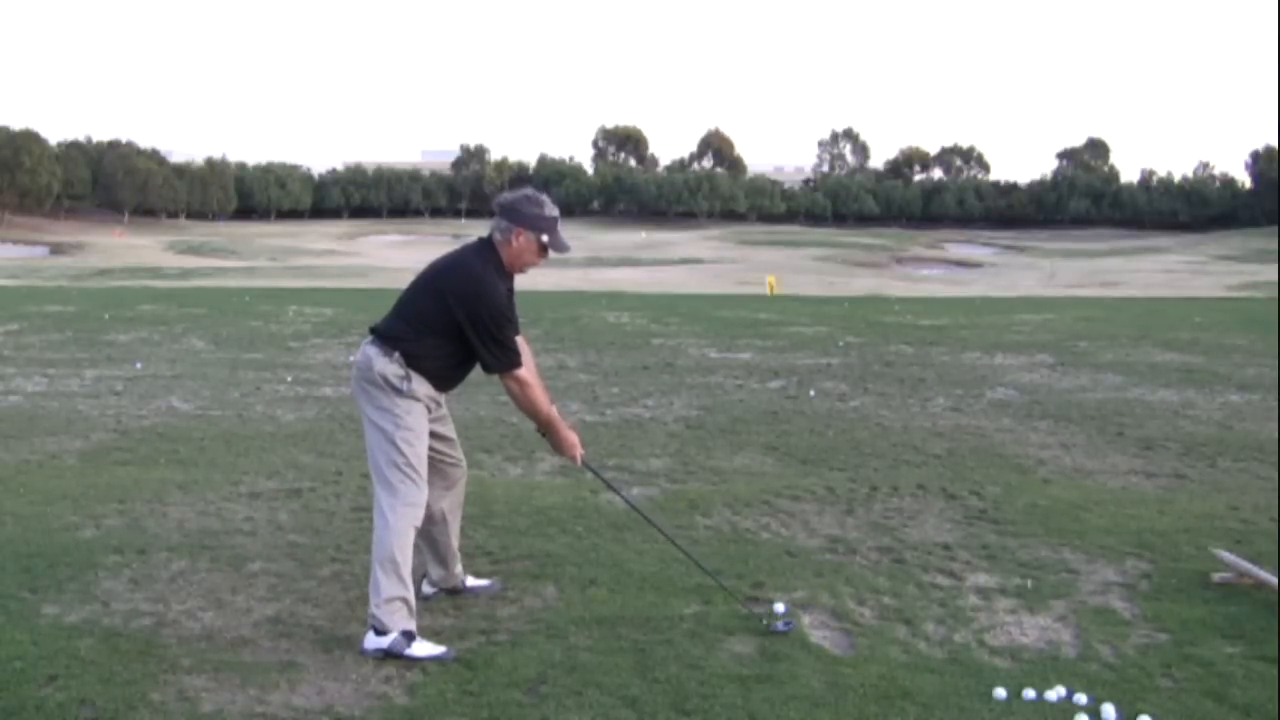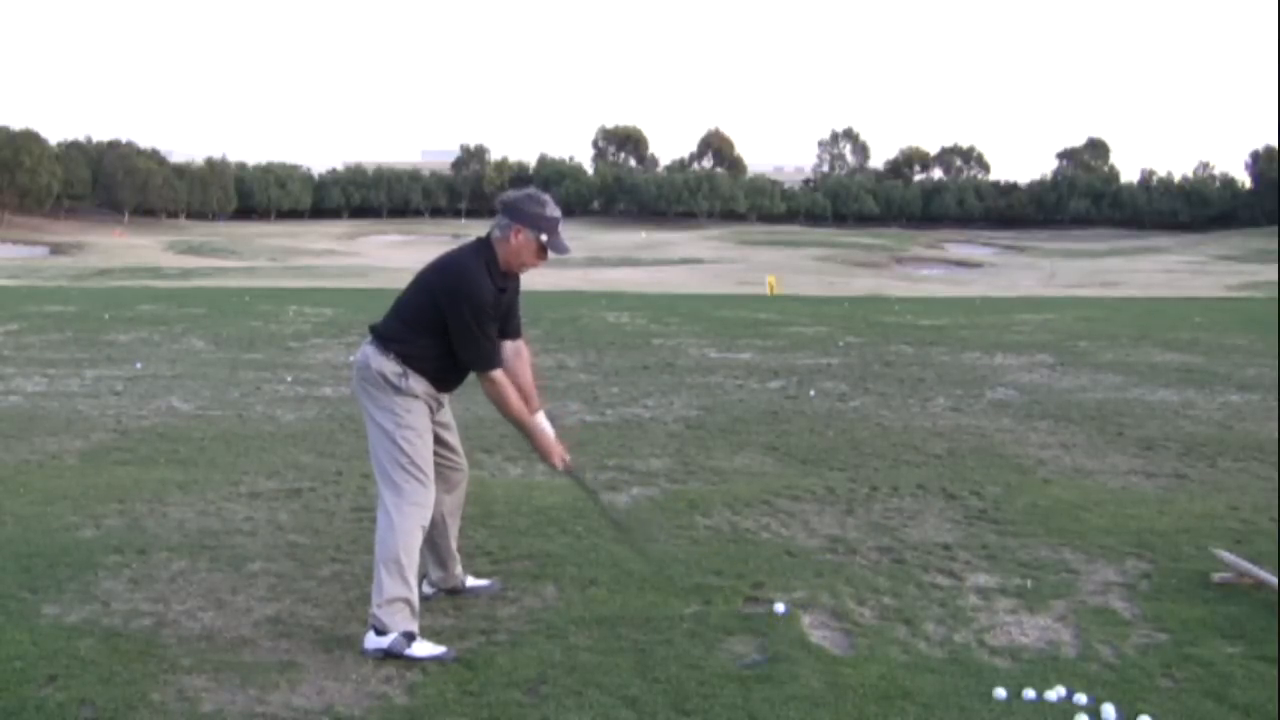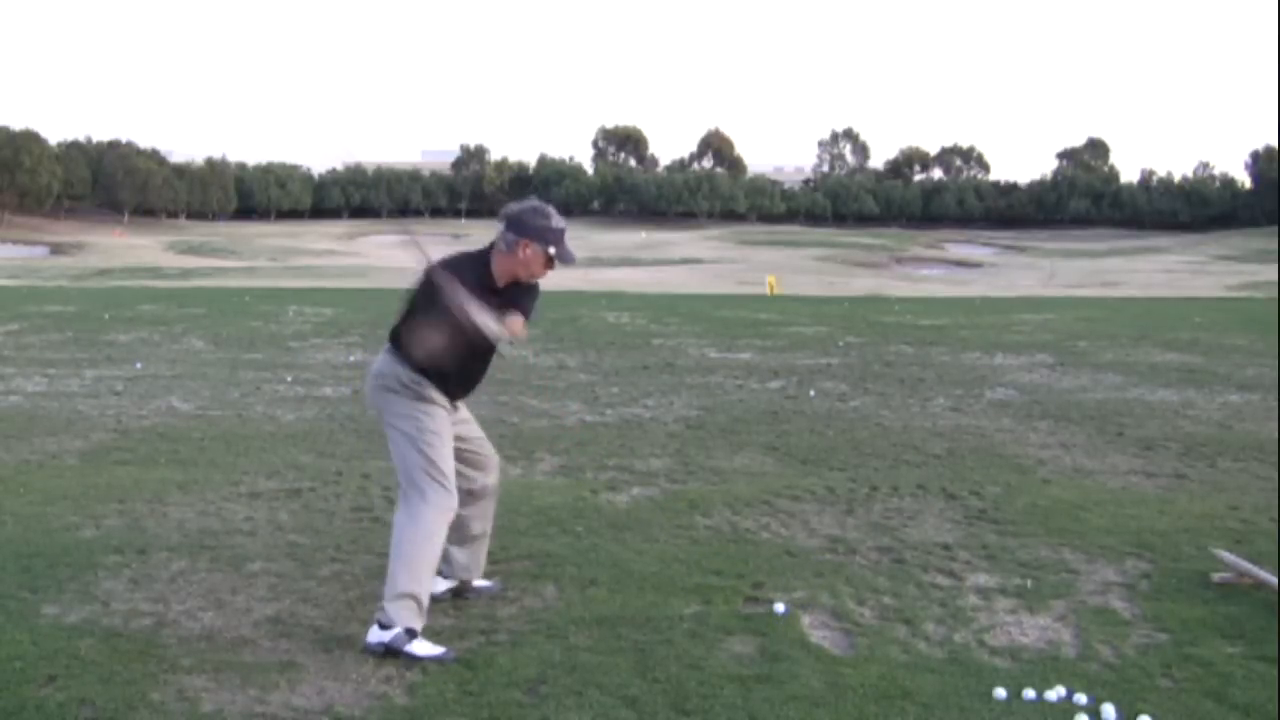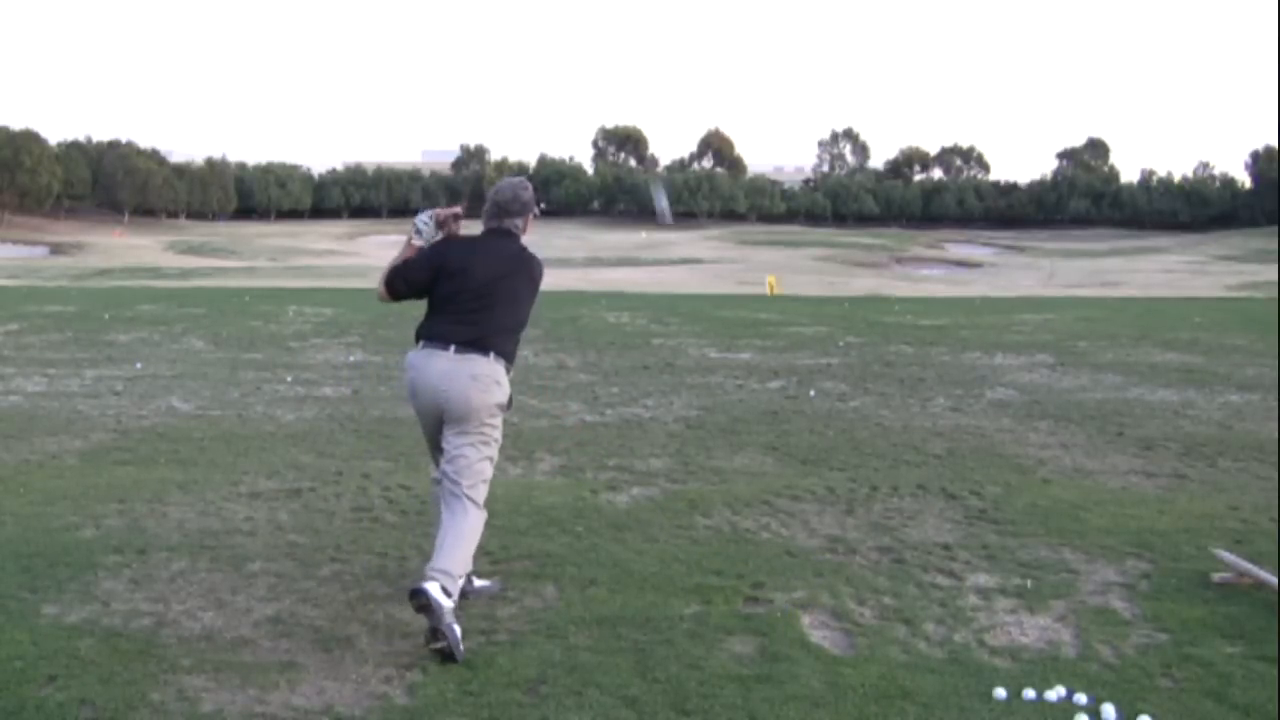
dt=0.7s
person 1, frame 1
left shoulder: (490, 269)
right shoulder: (478, 283)
left elbow: (517, 345)
right elbow: (514, 376)
left wrist: (552, 412)
right wrist: (555, 431)
left hip: (416, 379)
right hip: (393, 378)
left knee: (447, 474)
right knee: (405, 496)
left ankle: (443, 575)
right ankle: (388, 629)
person 1, frame 2
left shoulder: (502, 275)
right shoulder: (469, 280)
left elbow: (514, 351)
right elbow: (491, 375)
left wrist: (541, 420)
right wrist: (536, 437)
left hip: (422, 381)
right hip: (393, 377)
left knee: (449, 475)
right knee: (410, 497)
left ankle: (443, 576)
right ankle: (389, 628)
person 1, frame 3
left shoulder: (523, 287)
right shoulder: (452, 277)
left elbow: (513, 327)
right elbow: (416, 346)
right wrist: (453, 321)
left hip: (442, 392)
right hip: (410, 385)
left knee: (482, 474)
right knee: (432, 497)
left ankle: (455, 572)
right ankle: (394, 626)
person 1, frame 4
left shoulder: (450, 251)
right shoulder: (531, 267)
left elbow: (387, 290)
left wrist: (421, 233)
left hip: (424, 366)
right hip: (479, 377)
left knee: (452, 478)
right knee: (466, 495)
left ankle: (454, 575)
right ankle: (439, 586)
